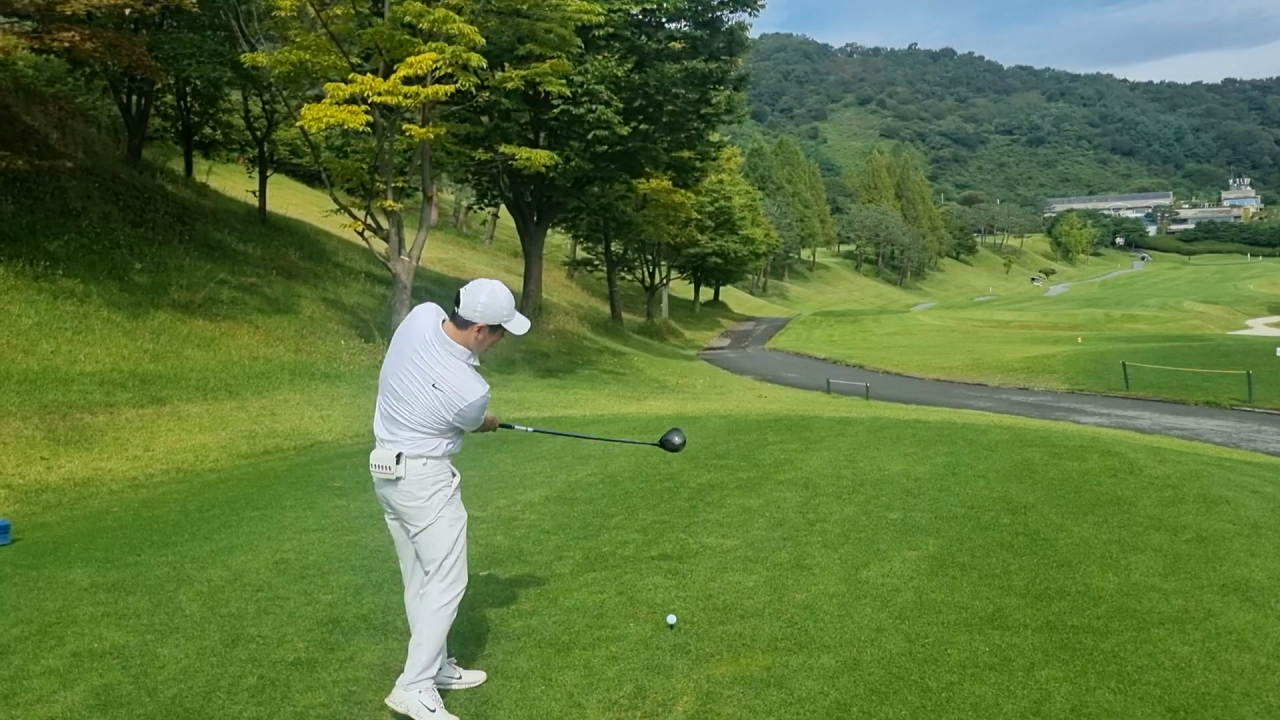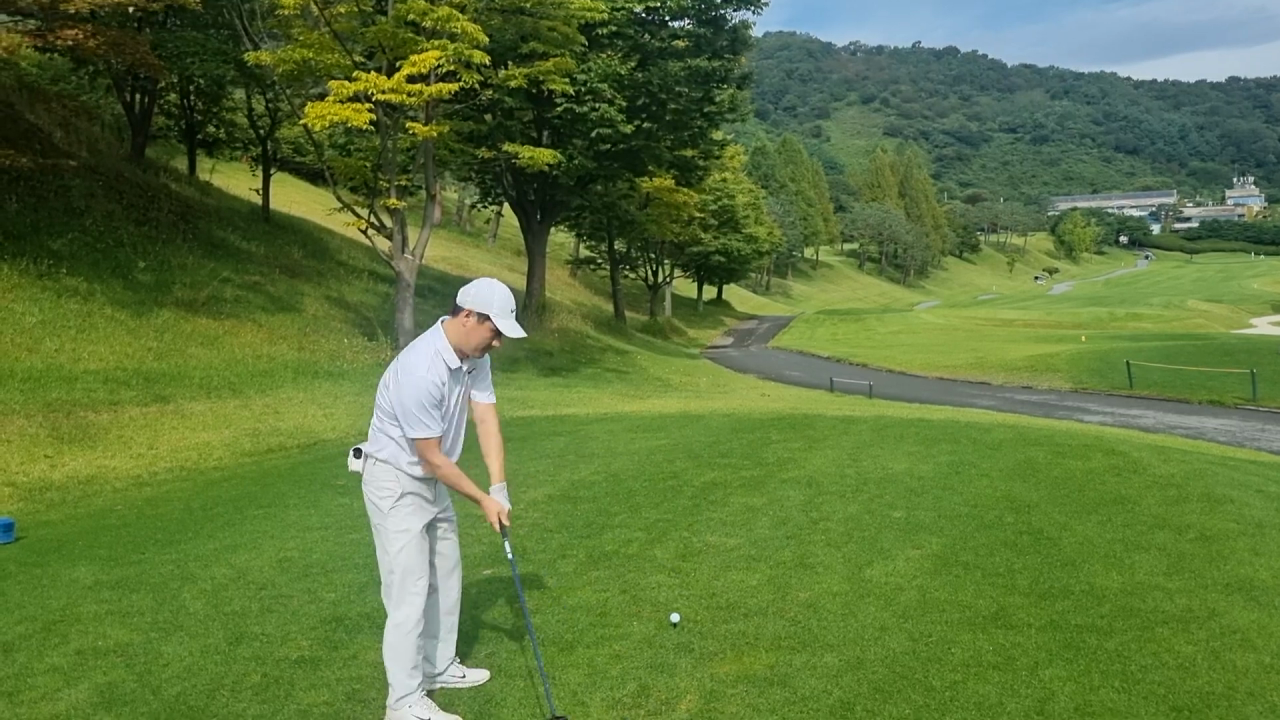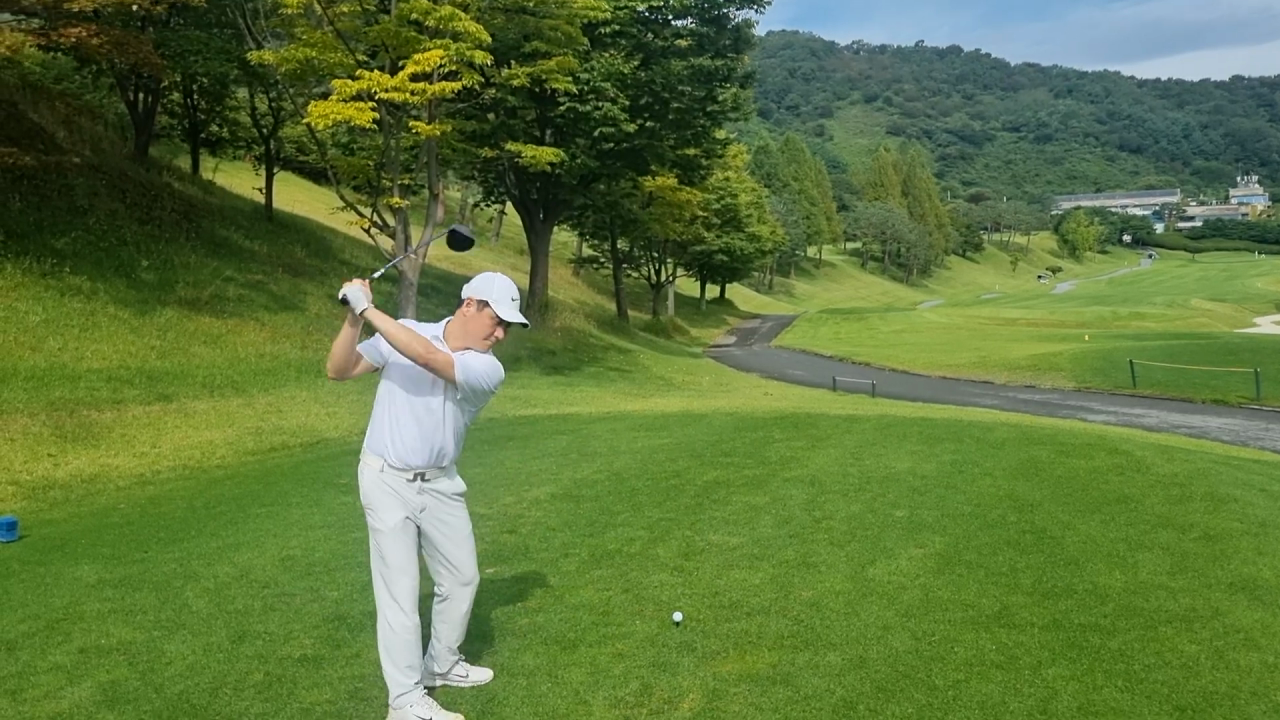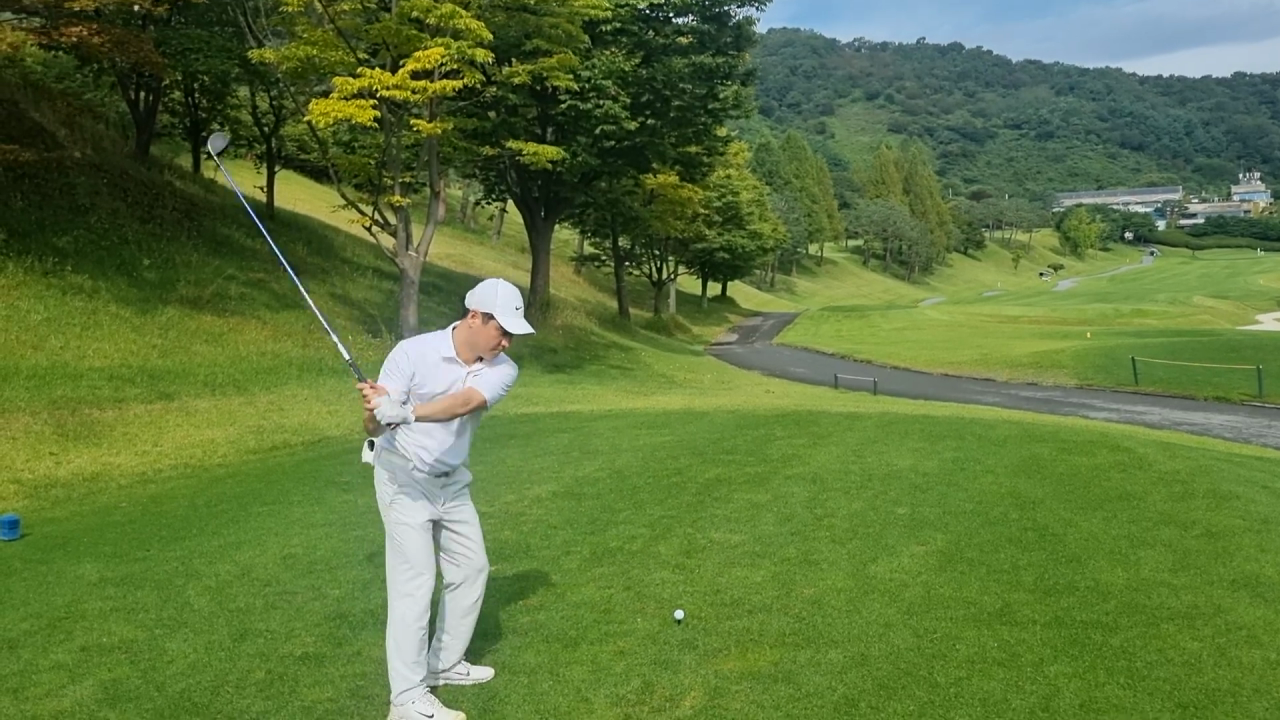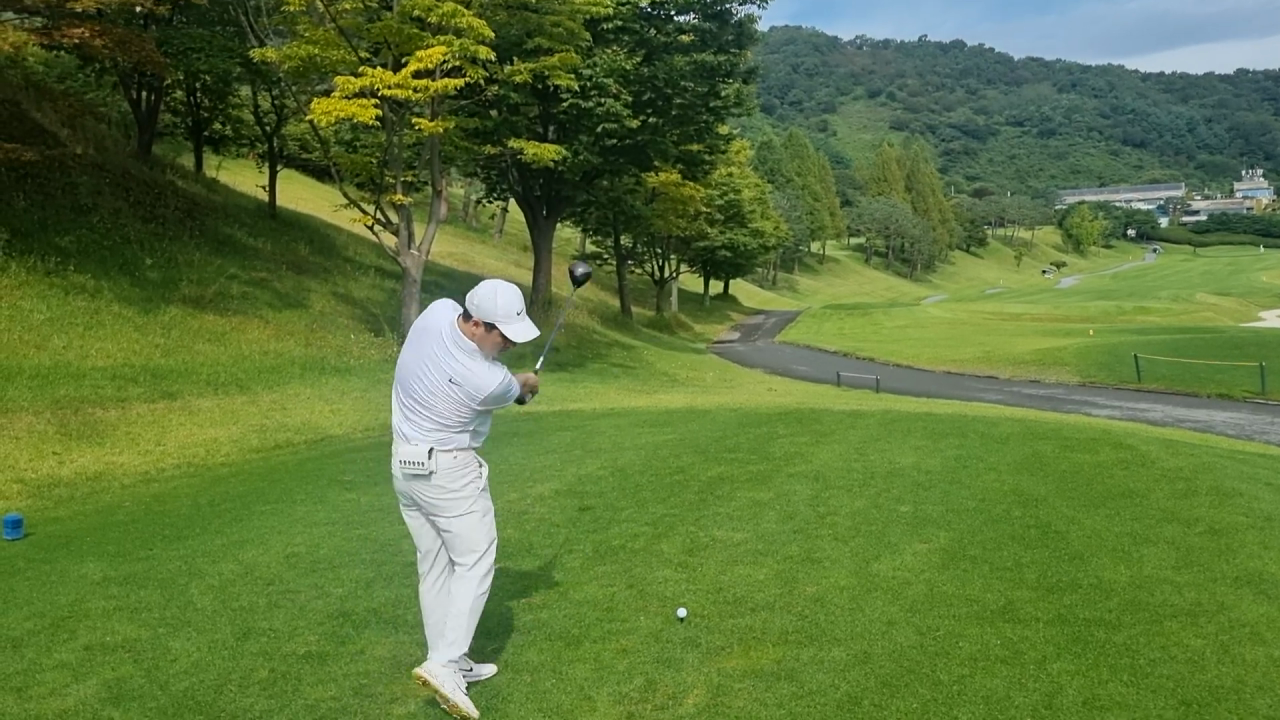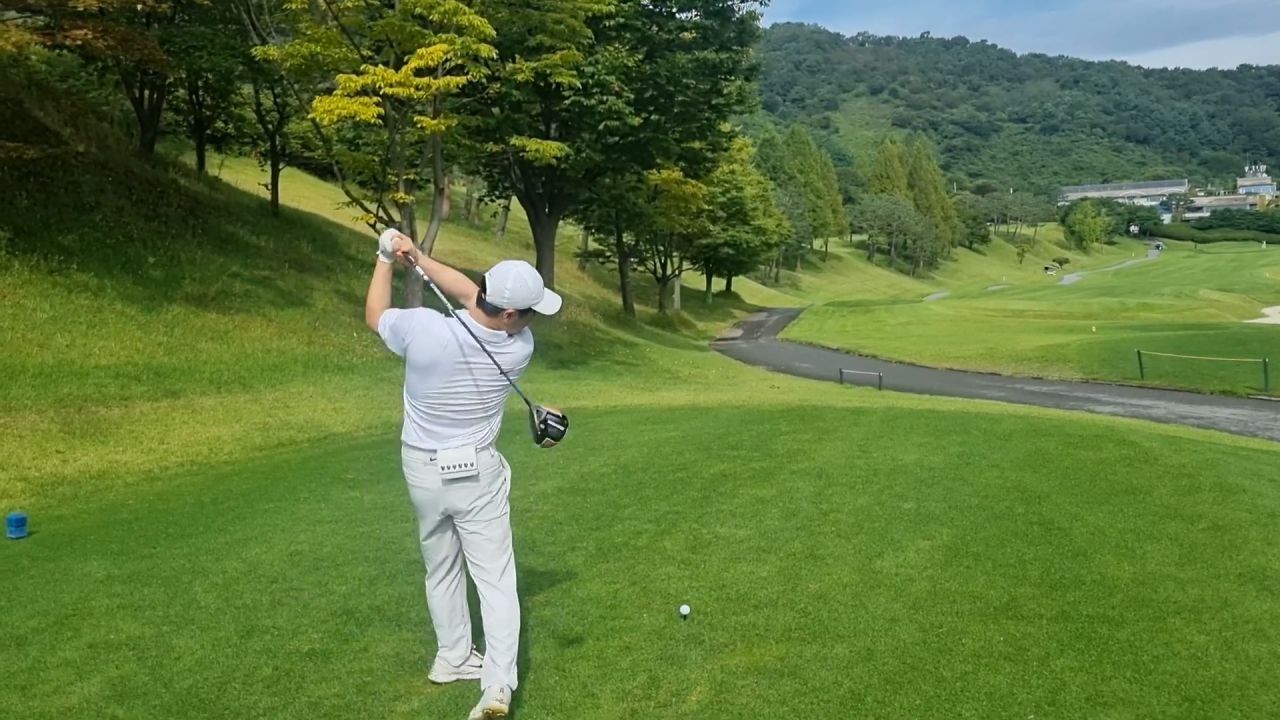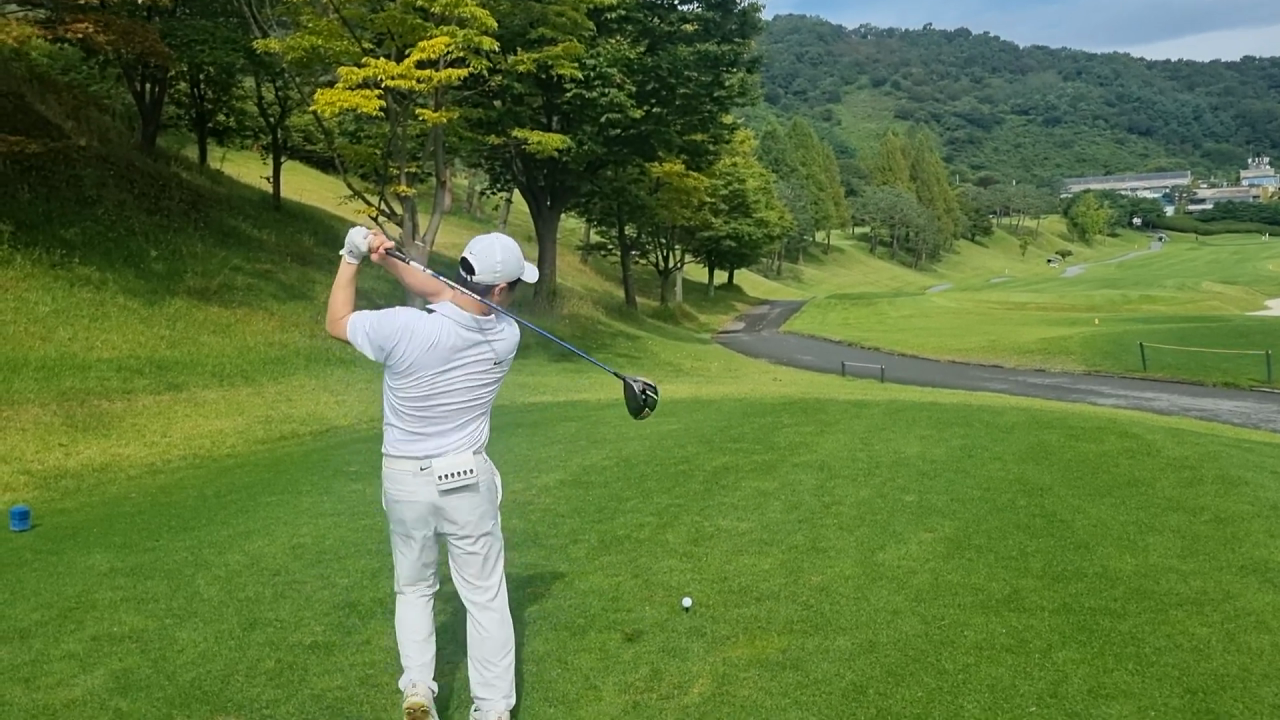
dt=0.4s
person 1, frame 1
left shoulder: (423, 316)
right shoulder: (468, 392)
right elbow: (479, 424)
right wrist: (493, 421)
left hip: (391, 470)
right hip: (425, 479)
left knee: (423, 578)
right knee: (446, 582)
left ankle: (434, 667)
person 1, frame 2
left shoulder: (472, 357)
right shoulder: (421, 374)
left elbow: (487, 421)
right elbow: (431, 456)
left wrist: (498, 486)
right wrist: (482, 497)
left hip: (430, 484)
right hip: (395, 484)
left knee: (444, 579)
right knee: (409, 592)
left ankle: (436, 666)
person 1, frame 3
left shoulder: (487, 370)
right shoulder: (403, 330)
left elbow: (426, 356)
right elbow: (337, 370)
left wrist: (367, 309)
right wrist: (353, 316)
left hip: (439, 485)
right hip: (385, 480)
left knee: (461, 579)
right knee: (399, 591)
left ankle: (441, 665)
person 1, frame 4
left shoulder: (502, 370)
right shoulder: (413, 352)
left elbow: (462, 404)
right elbow: (373, 423)
left wrist: (407, 412)
right wrist: (377, 409)
left hip: (451, 481)
right hip: (403, 479)
left knee: (470, 571)
right knee: (413, 586)
left ankle: (444, 663)
person 1, frame 5
left shoulder: (439, 312)
right shoulder: (484, 381)
right elbow: (508, 388)
left wrist: (515, 381)
right wrist: (525, 383)
left hip: (410, 466)
right hip: (449, 470)
left knee: (436, 566)
right knee: (474, 565)
left ankle: (447, 660)
right ankle: (444, 664)
person 1, frame 6
left shoulder: (423, 329)
right shoulder: (518, 349)
left elbow: (375, 316)
right elbow: (472, 294)
left wrist: (387, 257)
right wrist: (418, 256)
left hip: (422, 470)
right hip: (477, 473)
left knee: (442, 566)
right knee: (496, 576)
left ankle: (452, 656)
person 1, frame 7
left shoulder: (403, 329)
right shoulder: (506, 336)
left elbow: (337, 323)
right elbow: (449, 297)
left wrist: (353, 255)
right wrist: (391, 261)
left hip: (404, 480)
right hip: (467, 481)
left knee: (413, 589)
right knee: (484, 596)
